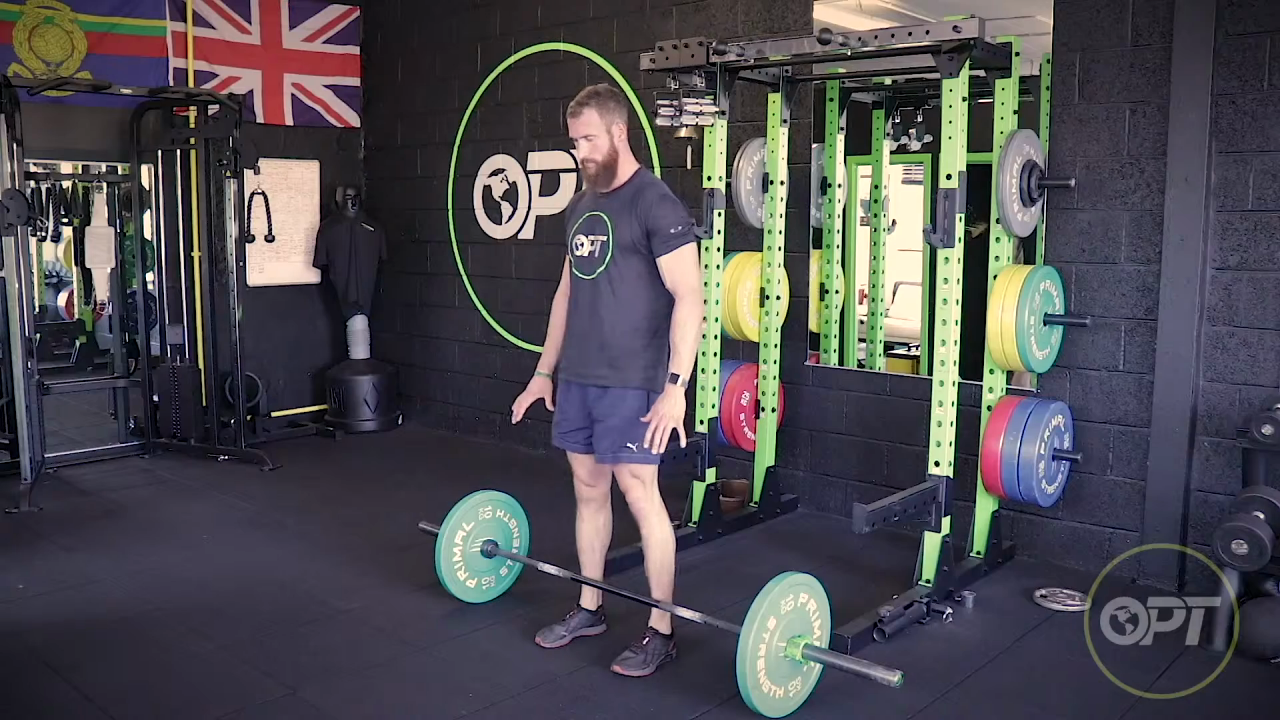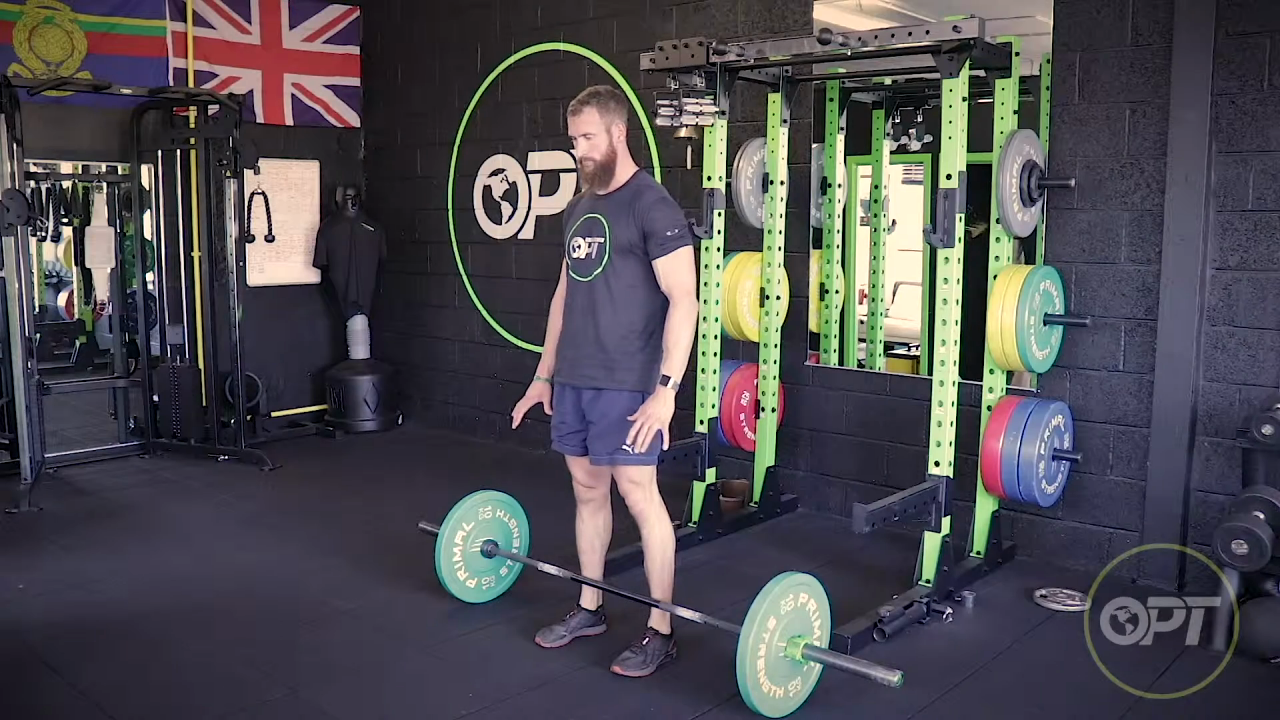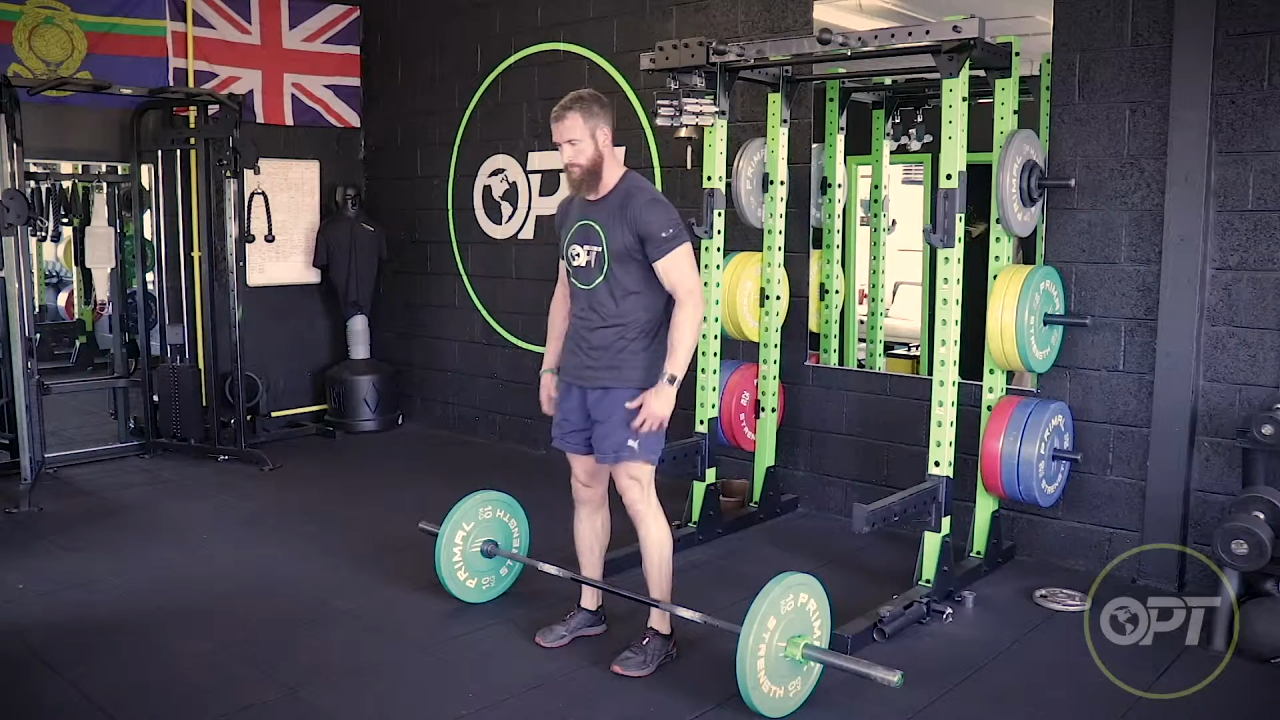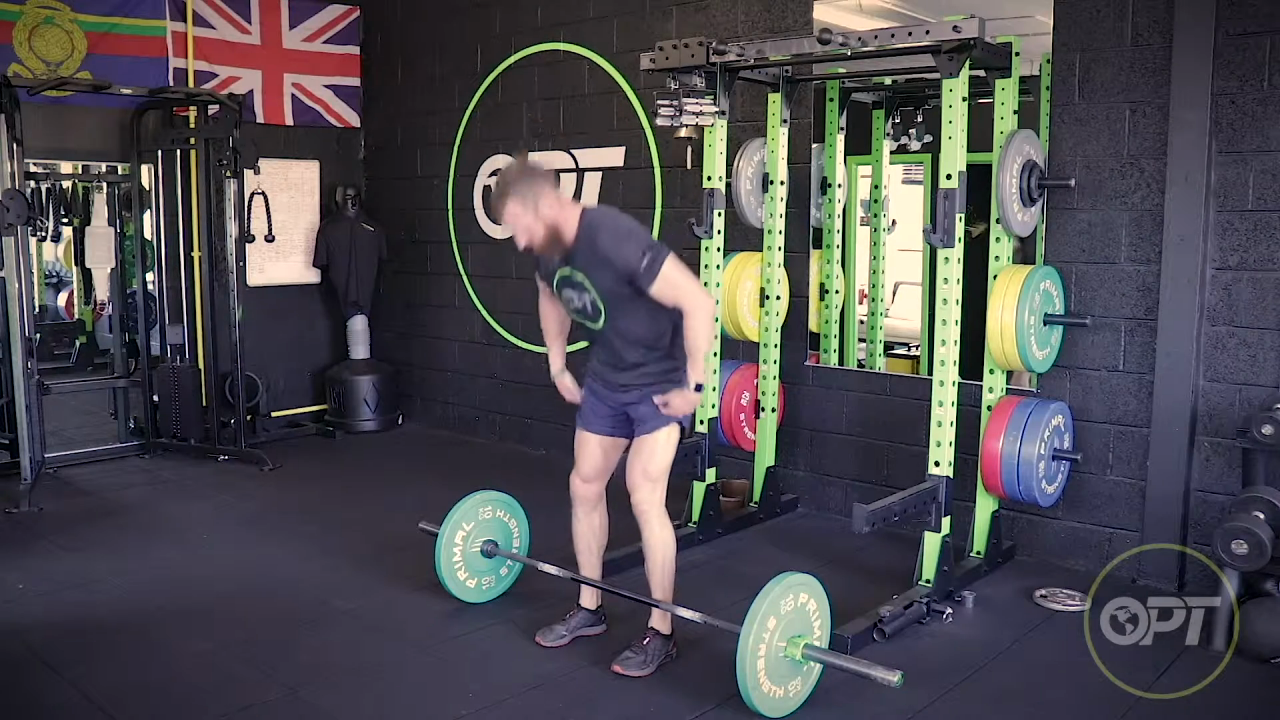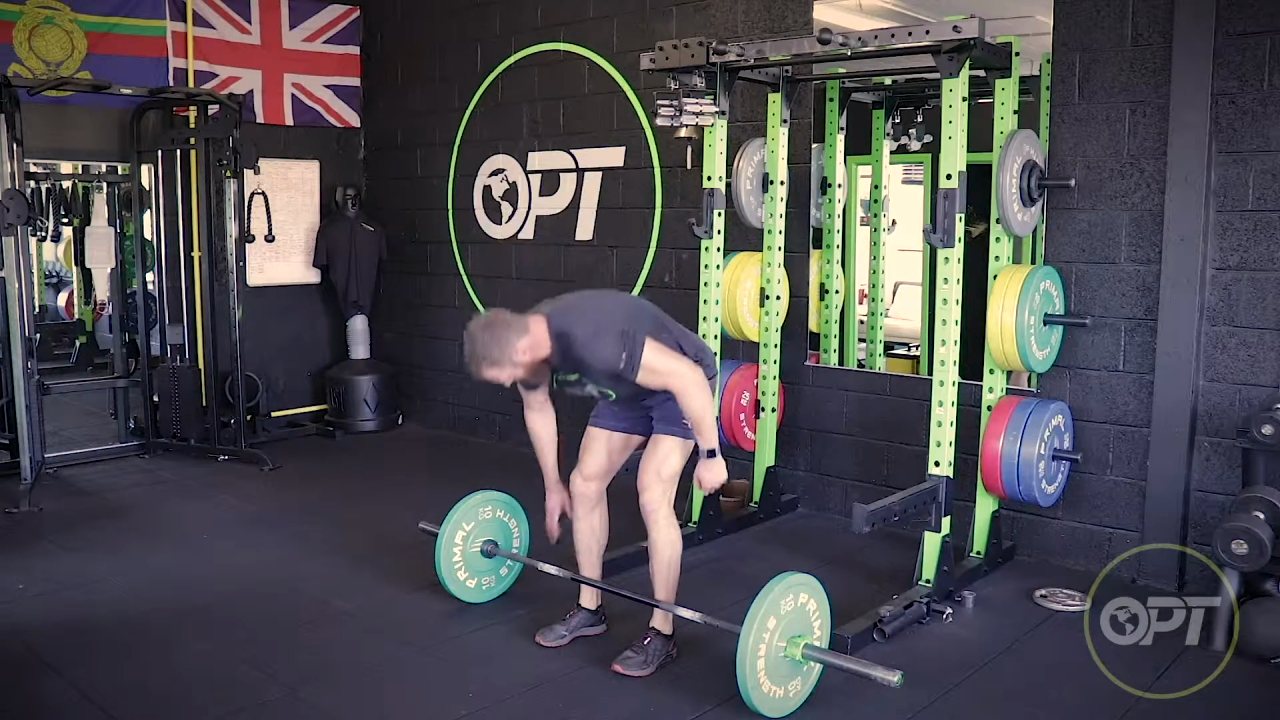
dt=0.4s
person 1, frame 1
left shoulder: (656, 204)
right shoulder: (581, 205)
left elbow: (689, 299)
left wrist: (675, 386)
right wrist: (544, 371)
left hip: (630, 384)
right hip: (578, 377)
left knee: (639, 495)
right knee: (587, 490)
left ankle: (660, 630)
right ankle: (589, 607)
person 1, frame 2
left shoulder: (653, 206)
right shoulder: (578, 208)
left elbow: (684, 302)
left wrist: (666, 388)
right wrist: (543, 375)
left hip: (625, 385)
right hip: (574, 380)
left knee: (640, 497)
right knee: (587, 492)
left ankle: (660, 630)
right ankle: (590, 607)
person 1, frame 3
left shoulder: (646, 208)
right shoulder: (569, 210)
left elbow: (689, 297)
left wrist: (668, 383)
right wrist: (550, 368)
left hip: (629, 382)
right hip: (578, 377)
left knee: (636, 496)
right knee: (585, 491)
left ankle: (660, 630)
right ankle: (589, 607)
person 1, frame 4
left shoulder: (618, 242)
right shoulder: (547, 249)
left elbow: (699, 304)
left wrist: (693, 385)
right wrist: (557, 366)
left hip: (661, 382)
right hip: (608, 377)
left knee: (645, 497)
right knee: (585, 485)
left ankle: (661, 631)
right ankle: (588, 608)
person 1, frame 5
left shoulder: (593, 340)
right shoulder: (530, 347)
left elbow: (688, 377)
right elbow: (538, 410)
left wrist: (710, 455)
right wrist: (552, 487)
left hip: (679, 384)
right hip: (627, 388)
left knee: (652, 496)
right knee: (585, 483)
left ankle: (662, 632)
right ankle: (589, 608)
